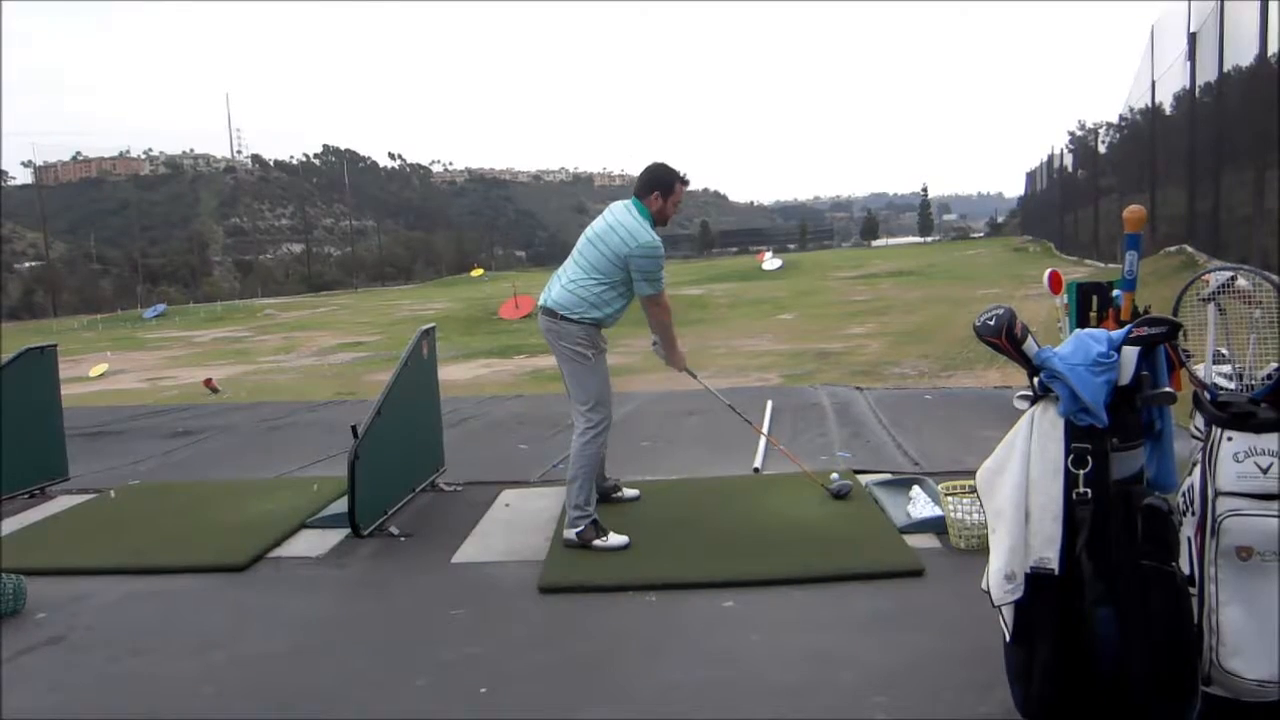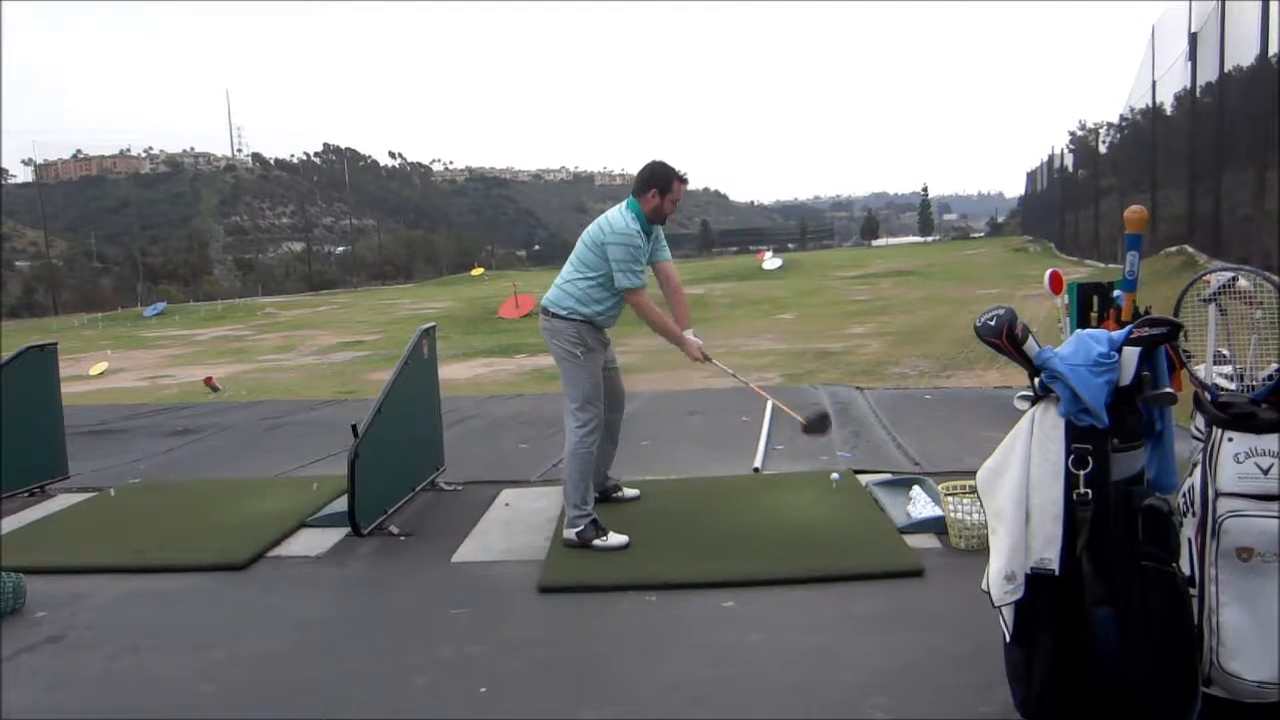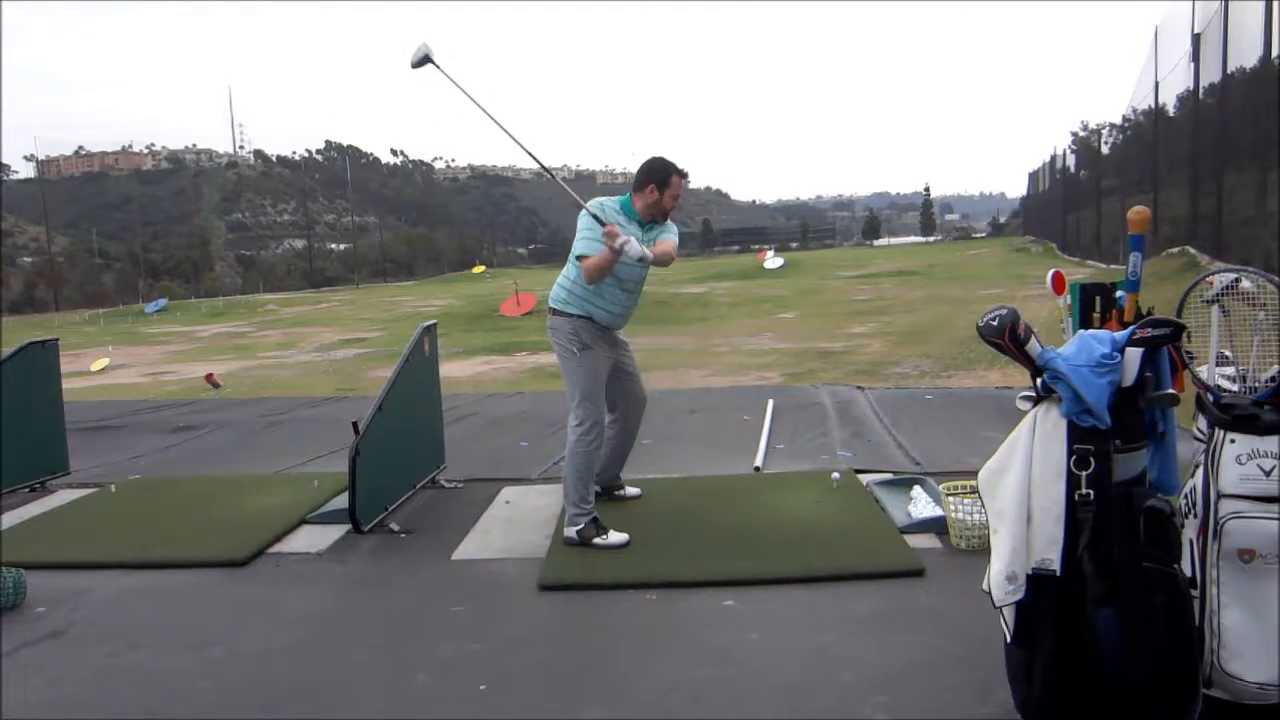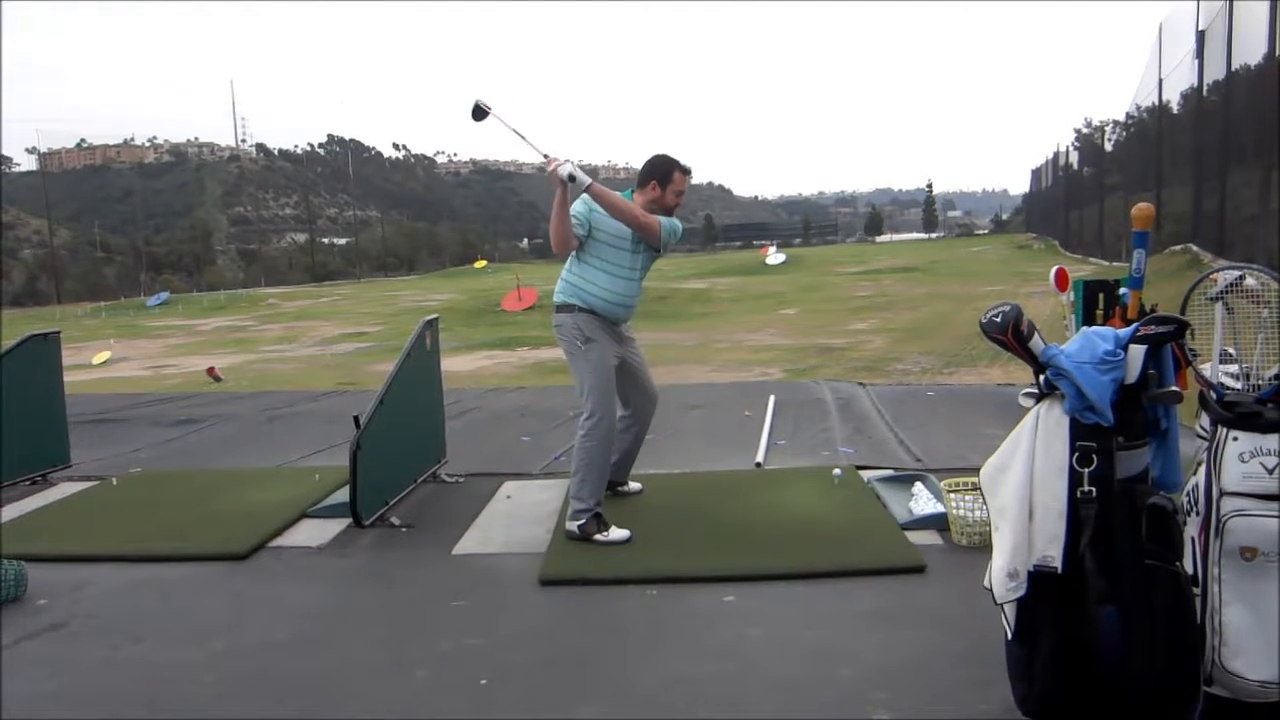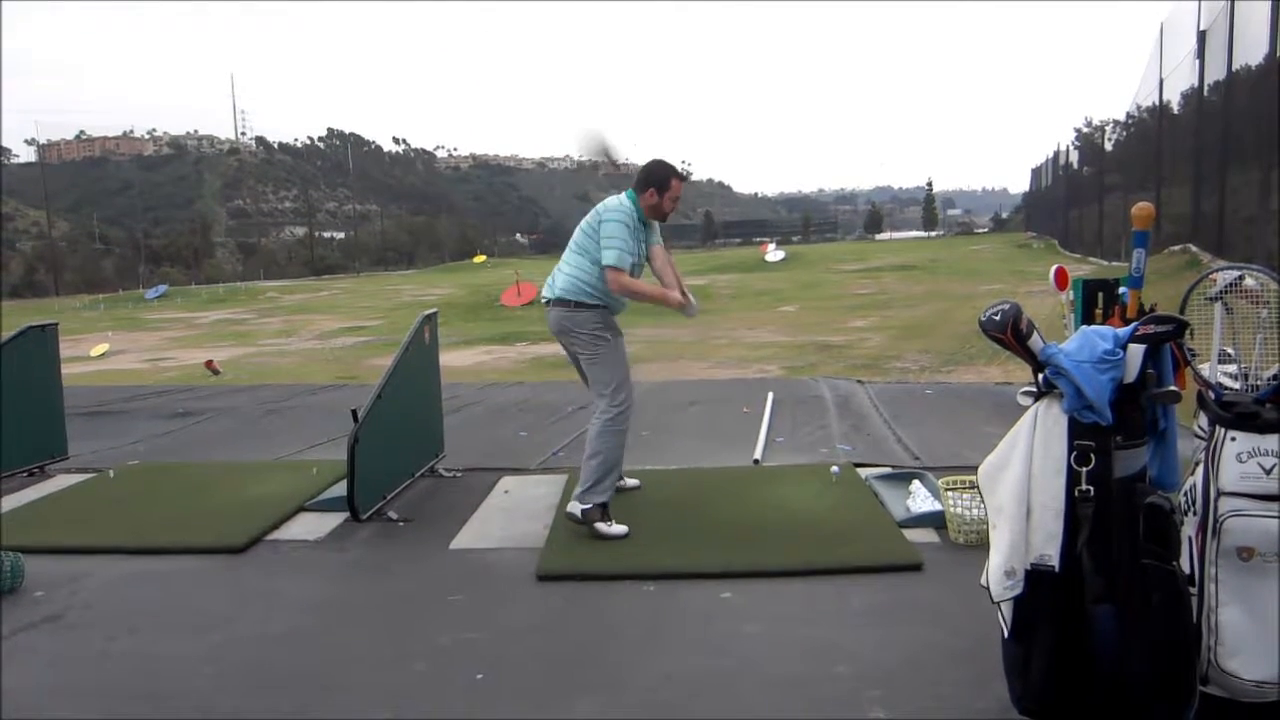
dt=1s
person 1, frame 1
left shoulder: (620, 210)
right shoulder: (645, 242)
right elbow: (657, 304)
left wrist: (658, 337)
right wrist: (672, 351)
left hip: (559, 313)
right hip: (574, 325)
left knee: (594, 408)
right knee: (593, 419)
left ankle: (597, 484)
right ankle: (579, 523)
person 1, frame 2
left shoulder: (646, 225)
right shoulder: (623, 231)
left elbow: (669, 280)
right elbow: (639, 303)
left wrist: (688, 331)
right wrist: (682, 343)
left hip: (588, 324)
right hip: (570, 325)
left knee: (612, 403)
right knee: (586, 419)
left ankle: (598, 483)
right ankle: (579, 523)
person 1, frame 3
left shoulder: (663, 227)
right shoulder: (599, 211)
left elbow: (667, 254)
right elbow: (590, 273)
left wrist: (646, 254)
right wrist: (613, 252)
left hip: (608, 329)
right hip: (575, 324)
left knee: (631, 403)
right knee: (589, 418)
left ankle: (605, 481)
right ankle: (579, 522)
person 1, frame 4
left shoulder: (670, 227)
right shoulder: (591, 204)
left elbow: (638, 220)
right elbow: (561, 247)
left wrist: (587, 183)
right wrist: (563, 190)
left hip: (616, 325)
right hip: (580, 320)
left knee: (643, 401)
right knee: (600, 413)
left ankle: (611, 477)
right ankle: (582, 516)
person 1, frame 5
left shoulder: (647, 222)
right shoulder: (617, 213)
left elbow: (658, 256)
right elbow: (617, 282)
left wrist: (675, 287)
right wrist: (667, 298)
left hip: (568, 310)
right hip: (584, 313)
left knee: (612, 394)
right knee: (615, 402)
left ankle: (606, 474)
right ankle: (588, 502)
